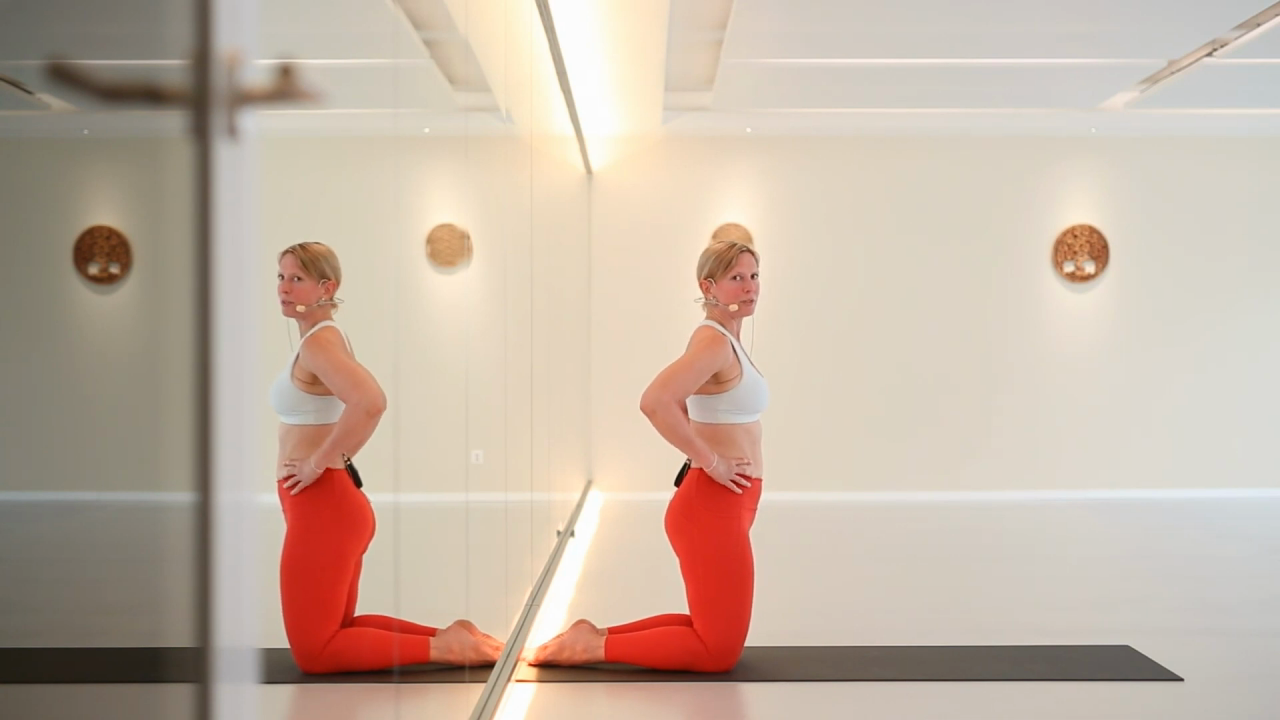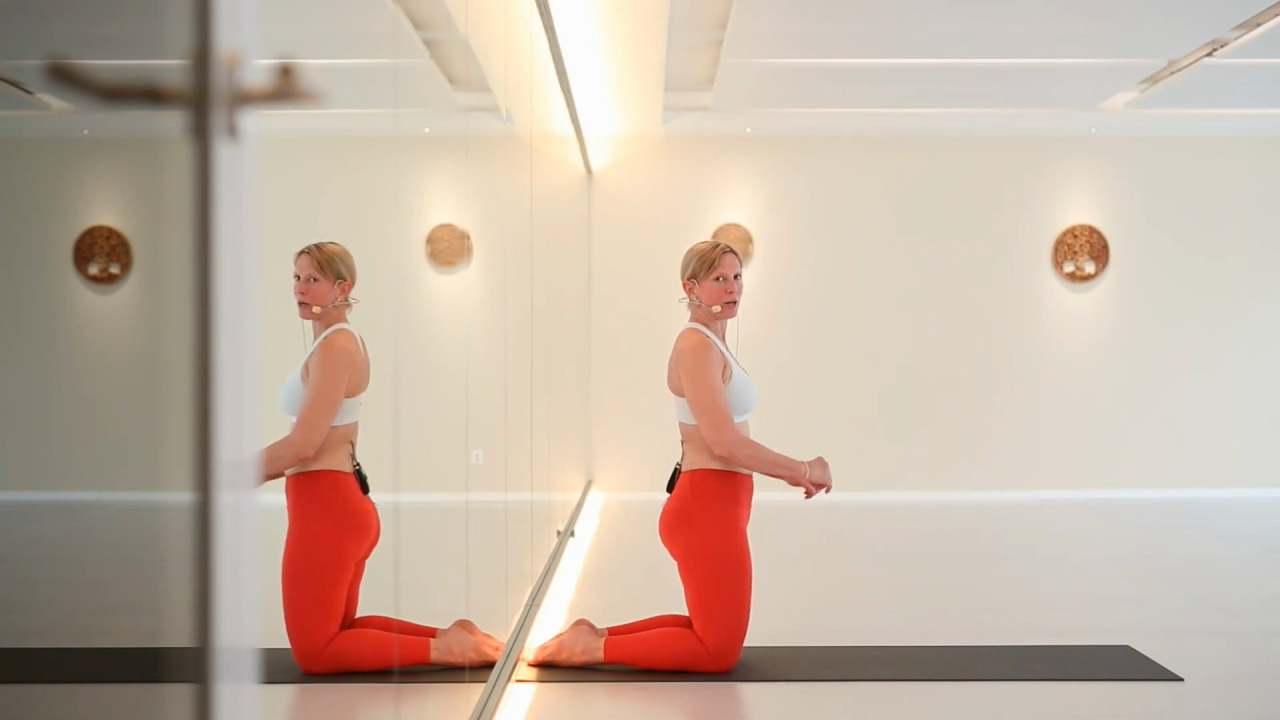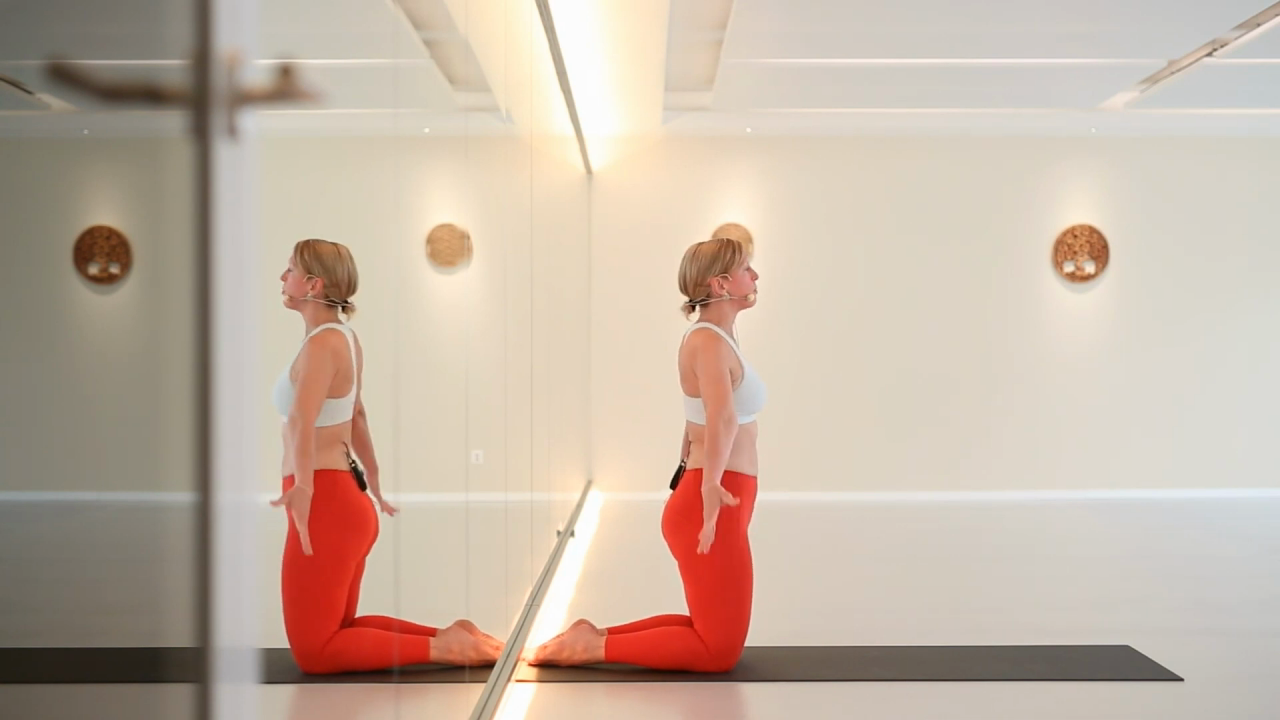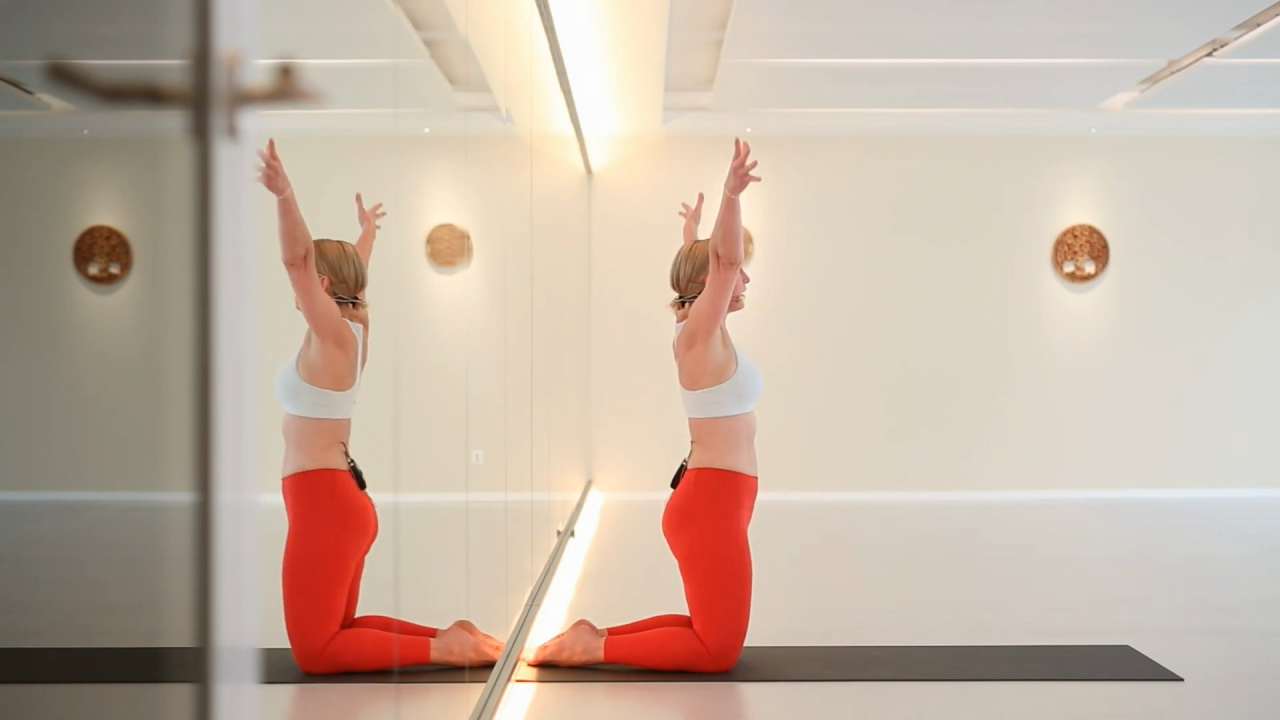
dt=0.7s
person 1, frame 1
left shoulder: (318, 343)
right shoulder: (327, 339)
left elbow: (370, 403)
right elbow: (373, 401)
left wrist: (317, 461)
left hip: (321, 506)
right hip: (334, 502)
left knee: (314, 651)
right knee: (334, 627)
left ankle: (442, 648)
right ankle: (447, 636)
person 1, frame 2
left shoulder: (333, 347)
right shoulder: (345, 342)
left elbow: (303, 444)
right wrist: (260, 469)
left hip: (326, 508)
right hip: (344, 504)
left knee: (315, 651)
right knee: (336, 629)
left ankle: (442, 650)
right ankle: (446, 635)
person 1, frame 3
left shoulder: (322, 345)
right shoulder: (343, 338)
left elbow: (304, 415)
left wrist: (302, 488)
right wrist: (374, 482)
left hip: (326, 505)
right hip: (346, 500)
left knee: (314, 650)
right knee: (334, 629)
left ankle: (441, 648)
right ankle: (449, 637)
person 1, frame 4
left shoulder: (332, 336)
right shoulder: (354, 329)
left elbow: (295, 258)
right elbow: (356, 268)
left wrist: (285, 194)
right wrist: (366, 230)
left hip: (323, 509)
right hip: (339, 502)
left knee: (316, 651)
right knee: (336, 630)
left ankle: (442, 649)
right ankle: (447, 636)
person 2, frame 1
left shoulder: (725, 341)
right shoulder: (714, 342)
left elbow: (680, 407)
right elbow: (654, 402)
right wrist: (711, 459)
left hip: (719, 506)
right hip: (713, 509)
left knee: (712, 633)
right knee: (718, 650)
left ankle: (596, 635)
right ankle: (594, 648)
person 2, frame 2
left shoulder: (709, 344)
right shoulder: (697, 347)
right elbow: (726, 444)
left wrist: (792, 471)
right wrist: (801, 469)
left hip: (710, 507)
right hip: (707, 510)
left knee: (711, 634)
right knee: (718, 651)
left ankle: (597, 634)
right ankle: (593, 649)
person 2, frame 3
left shoulder: (711, 338)
right shoulder: (710, 343)
right elbow: (722, 412)
right wrist: (712, 487)
left hip: (701, 506)
right hip: (706, 508)
left knee: (713, 634)
right knee: (719, 650)
left ankle: (596, 636)
right ankle: (594, 647)
person 2, frame 4
left shoulder: (700, 334)
right shoulder: (701, 335)
left elbow: (713, 264)
right elbow: (724, 259)
left wrist: (695, 227)
right wrist: (730, 196)
left hip: (711, 504)
right hip: (711, 509)
left knee: (712, 634)
right knee: (717, 651)
left ankle: (596, 636)
right ankle: (591, 649)
